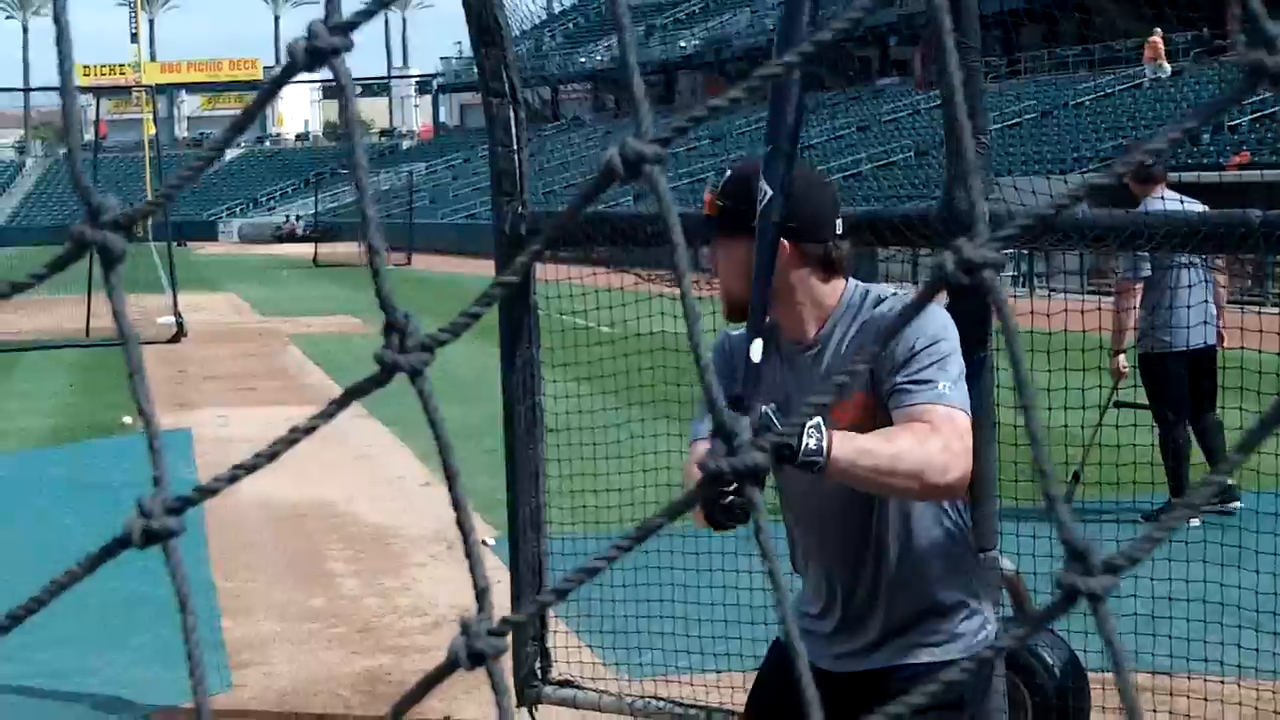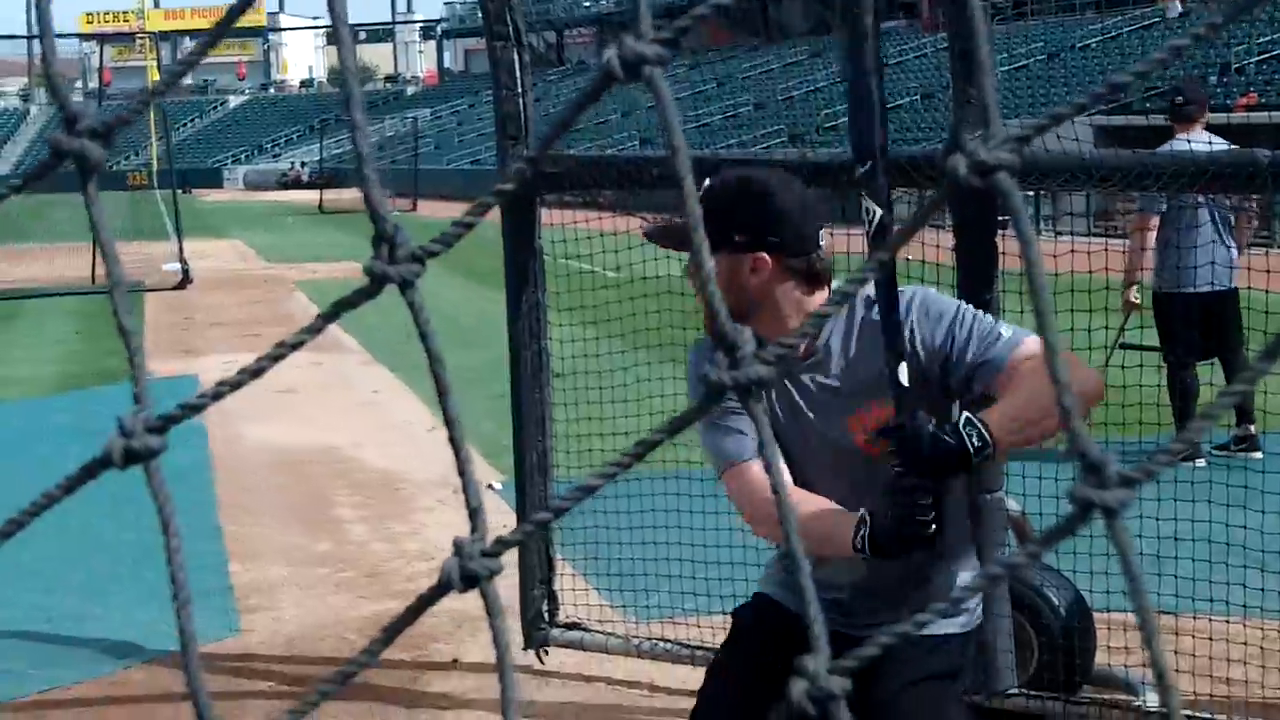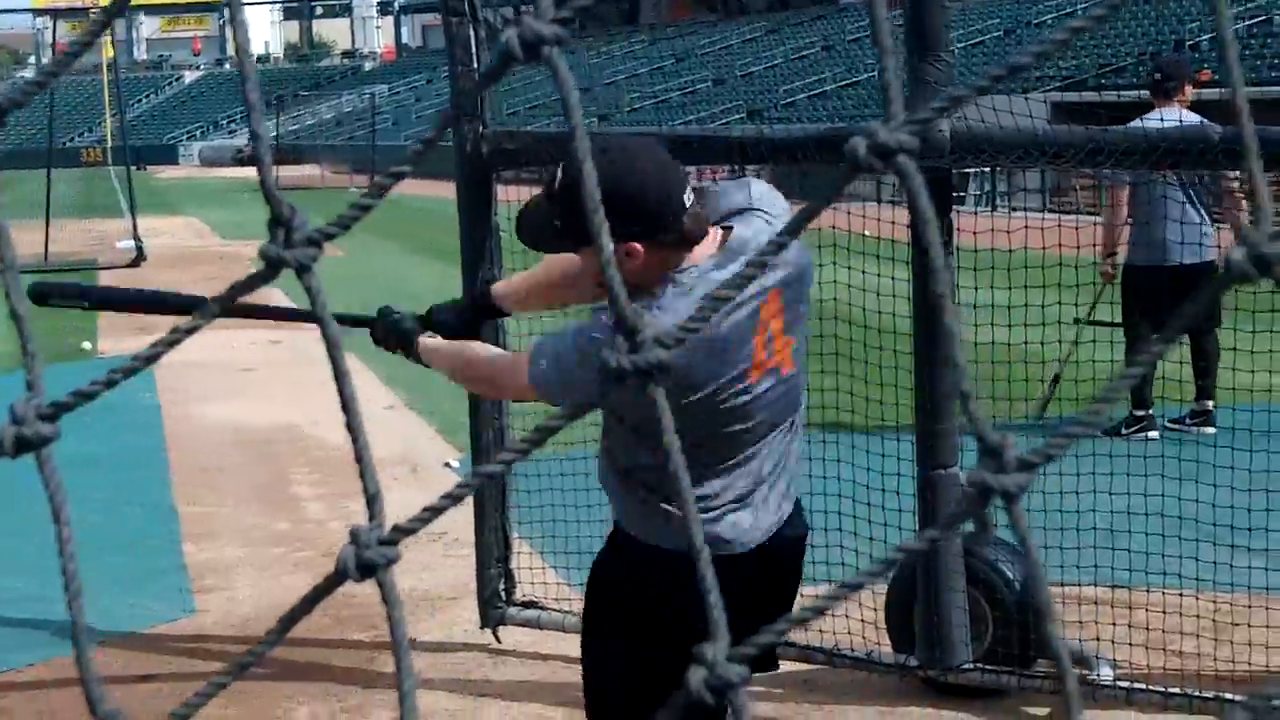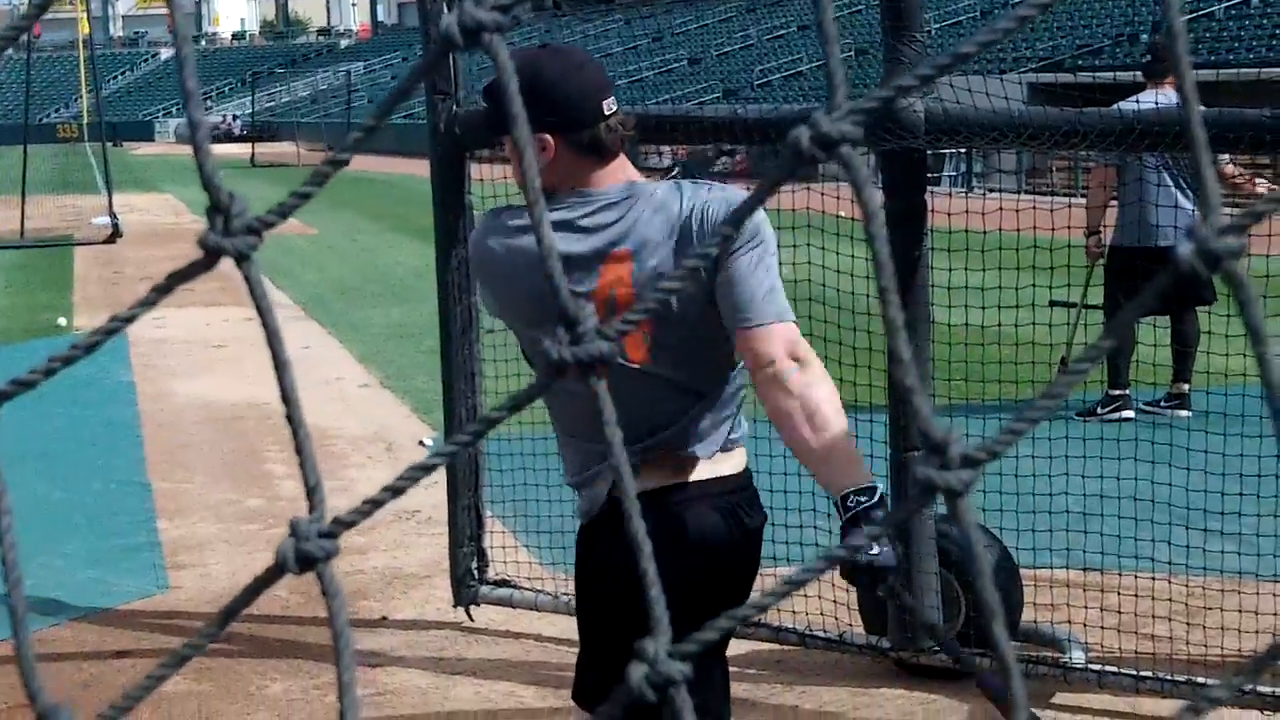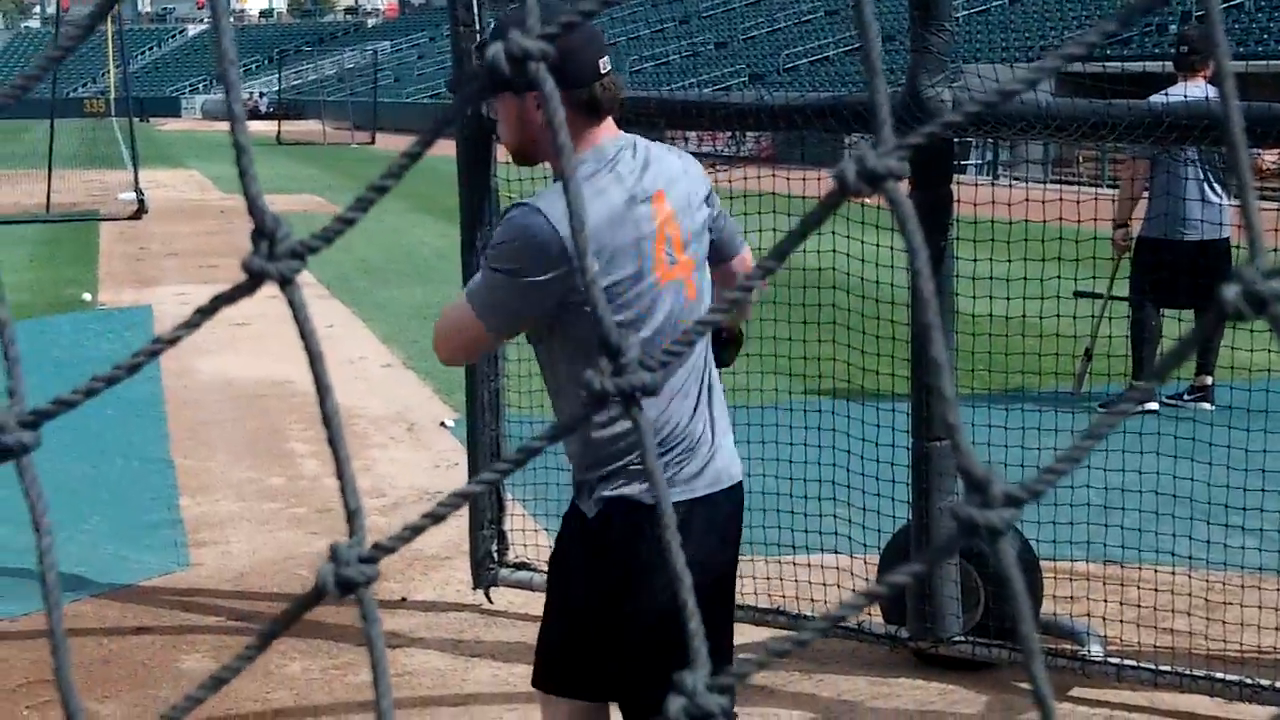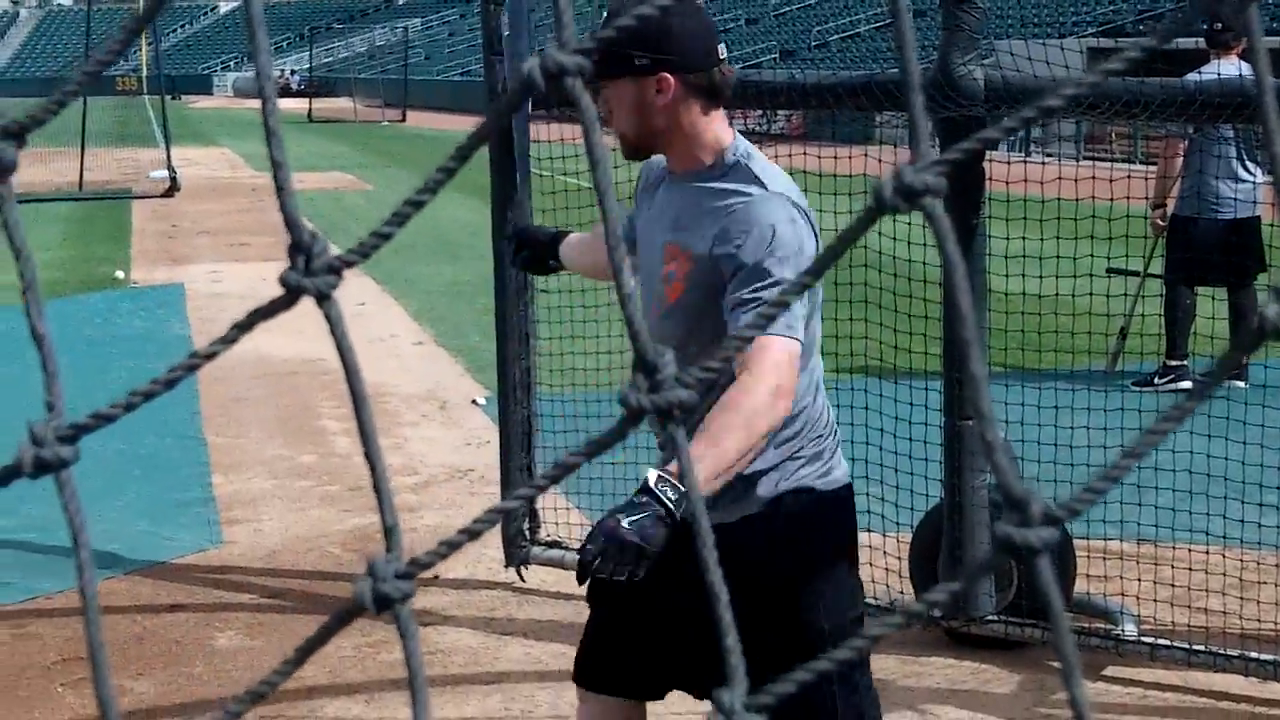
dt=0.4s
person 1, frame 1
left shoulder: (907, 325)
right shoulder: (737, 356)
left elbow: (946, 464)
right elbow: (700, 477)
left wrist: (803, 442)
right wrist: (717, 485)
left hip: (929, 653)
right hip: (818, 645)
person 1, frame 2
left shoulder: (910, 320)
right shoulder: (717, 361)
left elbow: (1076, 380)
right elbow: (761, 499)
left wrist: (969, 437)
right wrist: (865, 531)
left hip: (919, 625)
right hip: (794, 610)
person 1, frame 3
left shoulder: (621, 347)
right shoulder: (762, 210)
left elbow: (517, 377)
right elbow: (603, 264)
left wrist: (419, 343)
right wrist: (484, 302)
left hip: (670, 563)
person 1, frame 4
left shoulder: (497, 245)
right shoulder: (718, 216)
right elbow: (783, 366)
right wrist: (860, 502)
left hip: (623, 522)
right hip: (726, 510)
person 1, frame 5
left shoulder: (543, 223)
right shoulder: (676, 170)
left elbow: (455, 343)
right elbow: (735, 267)
left wrist: (492, 291)
right wrist: (721, 330)
left hip: (656, 507)
right hip: (626, 492)
person 1, frame 6
left shoulder: (759, 215)
right shoulder: (657, 179)
left elbow: (767, 382)
left wrist: (661, 495)
right wrist: (555, 248)
left hip: (785, 513)
right hip: (689, 497)
person 2, frame 1
right shoulder: (1201, 211)
left elbow: (1130, 291)
right elbow: (1218, 272)
left wrist: (1118, 348)
right wrist: (1218, 321)
left hip: (1163, 339)
right hip: (1204, 333)
left knee: (1172, 420)
right knee: (1204, 412)
right ankle: (1225, 487)
person 2, frame 2
left shoulder: (1163, 158)
right shoulder: (1232, 154)
left elbow: (1146, 225)
right elbow: (1246, 217)
left wrist: (1131, 281)
left hip: (1178, 279)
right hip: (1224, 275)
left knee: (1181, 361)
right knee: (1233, 354)
left ankle: (1188, 444)
right ankle: (1247, 434)
person 2, frame 3
left shoulder: (1133, 133)
left elbow: (1118, 199)
right elbow: (1233, 194)
left wrist: (1110, 252)
left hip: (1149, 253)
right hip: (1200, 250)
left knee: (1140, 332)
right knee: (1203, 329)
left ankle: (1141, 415)
right ankle: (1204, 409)
person 2, frame 4
left shoulder: (1120, 113)
left elbow: (1102, 179)
right elbow: (1224, 171)
left wrist: (1093, 230)
right wrist: (1253, 185)
left hip: (1134, 234)
right hip: (1185, 231)
left knee: (1120, 311)
right knee: (1184, 310)
left ankle: (1118, 394)
right ankle: (1180, 392)
person 2, frame 5
left shoulder: (1156, 105)
left elbow: (1137, 171)
right elbow: (1253, 161)
left wrist: (1121, 223)
right wrist: (1262, 161)
left hip: (1163, 227)
right hip: (1213, 225)
left knee: (1146, 304)
right knee: (1209, 305)
left ankle: (1142, 388)
right ankle: (1202, 385)
person 2, frame 6
left shoulder: (1193, 83)
left elbow: (1174, 149)
left wrist: (1158, 203)
left hip: (1199, 205)
right hip: (1246, 203)
left knee: (1180, 282)
right knee: (1243, 283)
left ankle: (1176, 365)
right ankle: (1238, 364)
